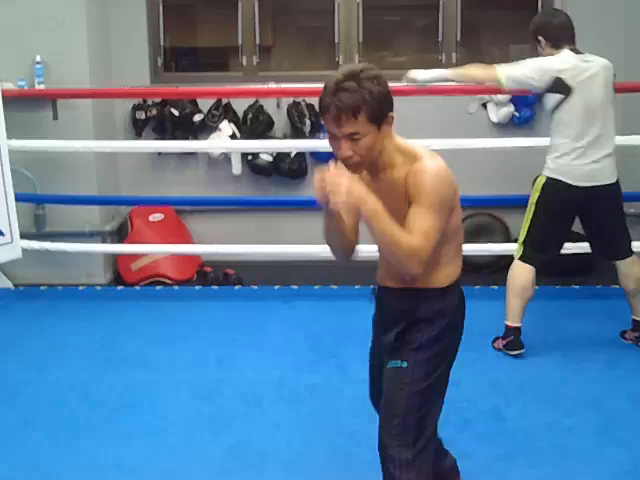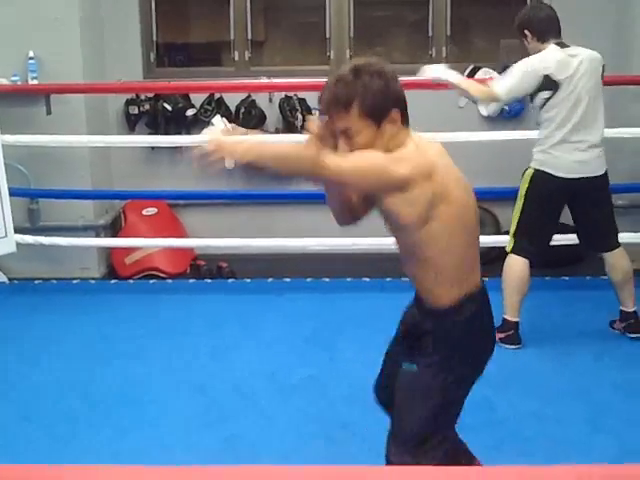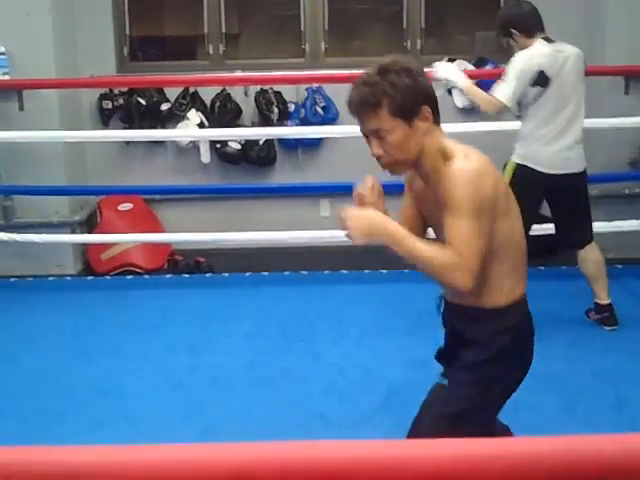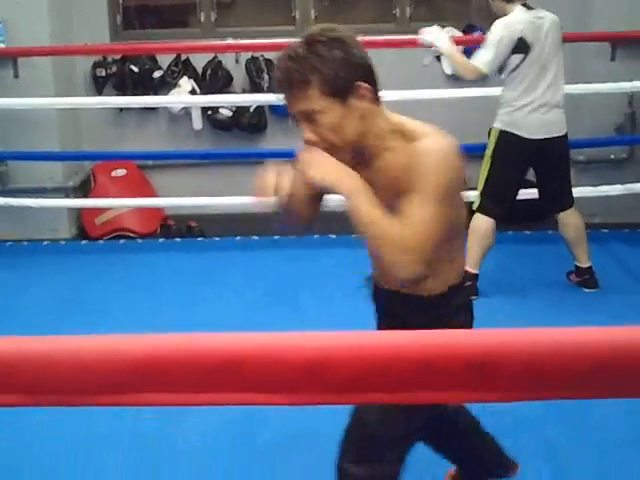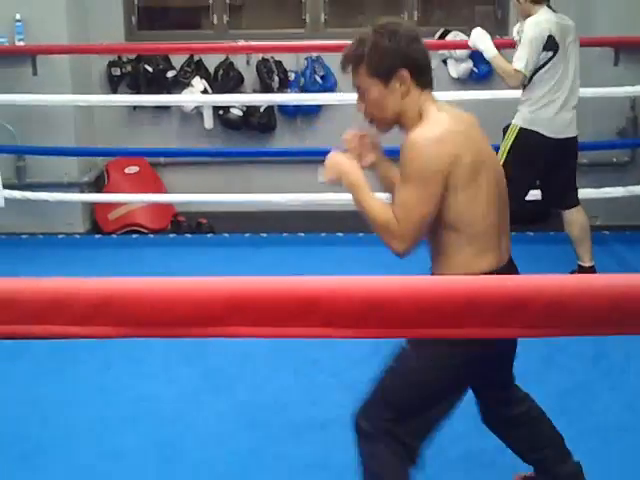
dt=1s
person 1, frame 1
left shoulder: (428, 172)
right shoulder: (354, 167)
left elbow: (415, 260)
right elbow: (343, 253)
left wrist: (366, 204)
right wrist: (333, 207)
left hip: (432, 311)
right hip: (390, 304)
left knee: (401, 439)
right knee: (389, 406)
person 1, frame 2
left shoulder: (410, 166)
right shoulder: (401, 156)
left elbow: (338, 185)
right elbow: (349, 213)
left wrist: (240, 147)
right wrist: (327, 164)
left hip: (457, 327)
right hip: (432, 312)
left knee: (409, 454)
right knee: (394, 397)
right ankle: (464, 471)
person 1, frame 3
left shoulder: (469, 171)
right shoulder: (420, 171)
left elbow: (459, 275)
right elbow: (409, 238)
left wrist: (383, 228)
right wrist: (377, 213)
left hip: (493, 336)
right hip: (470, 323)
right knee: (464, 425)
person 1, frame 4
left shoulder: (430, 154)
right shoulder: (326, 141)
left elbow: (404, 263)
right elbow: (300, 216)
left wrist: (348, 185)
right wrist: (286, 190)
left hip: (431, 314)
right hip: (392, 303)
right knee: (423, 404)
person 1, frame 5
left shoulder: (430, 142)
right shoulder: (457, 123)
left elbow: (400, 237)
left wrist: (354, 177)
right wrist: (381, 164)
left hip: (466, 311)
left knee: (379, 428)
right knee: (500, 395)
person 2, frame 1
left shoulder: (548, 68)
right shoulder: (605, 67)
left elbow: (488, 75)
left wrist: (433, 74)
left hip: (562, 179)
right hip: (604, 178)
left knee: (528, 256)
left ankle: (512, 335)
person 2, frame 2
left shoulder: (537, 66)
right shoulder: (593, 58)
left elbow: (485, 94)
left wrist: (446, 74)
left hip: (551, 171)
right hip: (594, 169)
left knee: (521, 249)
right knee: (609, 245)
left ankle: (510, 328)
person 2, frame 3
left shoulder: (527, 61)
right shoulder: (574, 54)
left elbow: (491, 106)
left wrist: (457, 77)
left hip: (533, 166)
right hip: (572, 165)
right knee: (582, 239)
right ankle: (604, 308)
person 2, frame 4
left shoulder: (507, 26)
left elbow: (471, 72)
left wrist: (442, 42)
left hip: (516, 130)
right hip: (554, 129)
left knee: (489, 207)
right knee: (563, 204)
left ankle: (469, 278)
right ankle: (585, 271)
person 2, frame 5
left shoulder: (535, 26)
right shoulder: (567, 25)
left elbow: (515, 78)
left wrist: (487, 47)
left hip: (532, 129)
right hip: (565, 131)
right knee: (568, 203)
right ankle: (587, 269)
